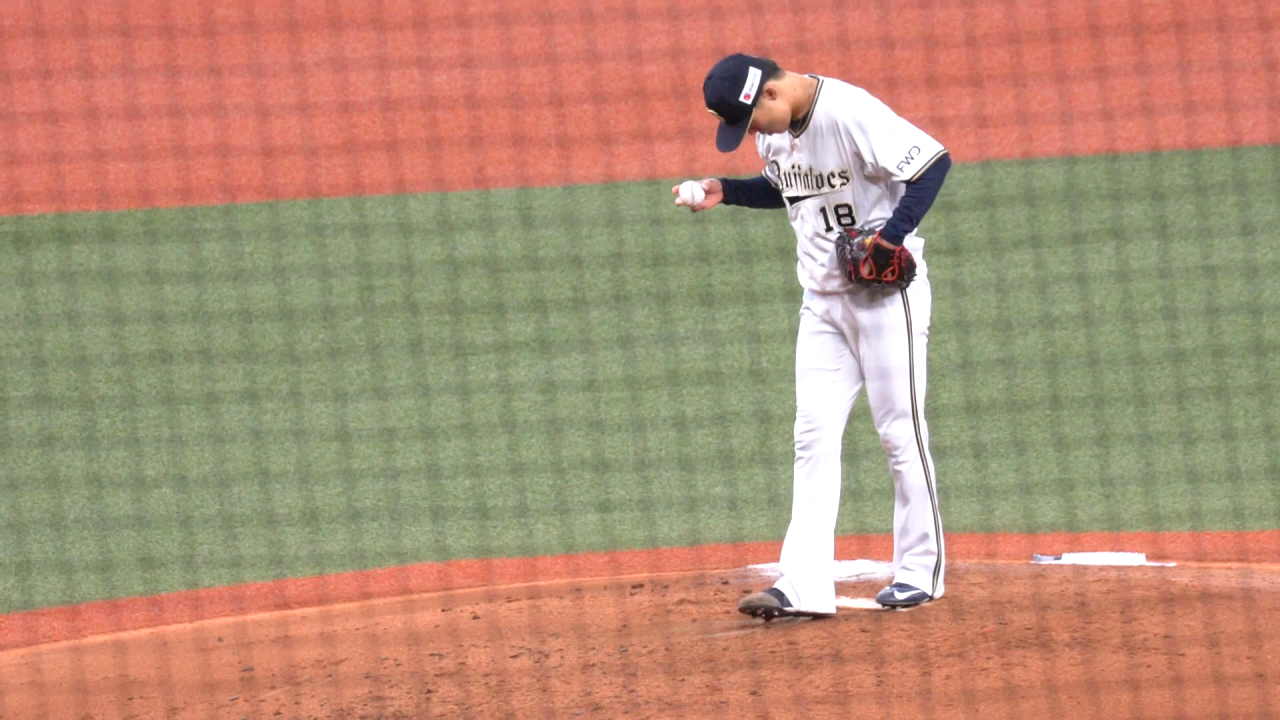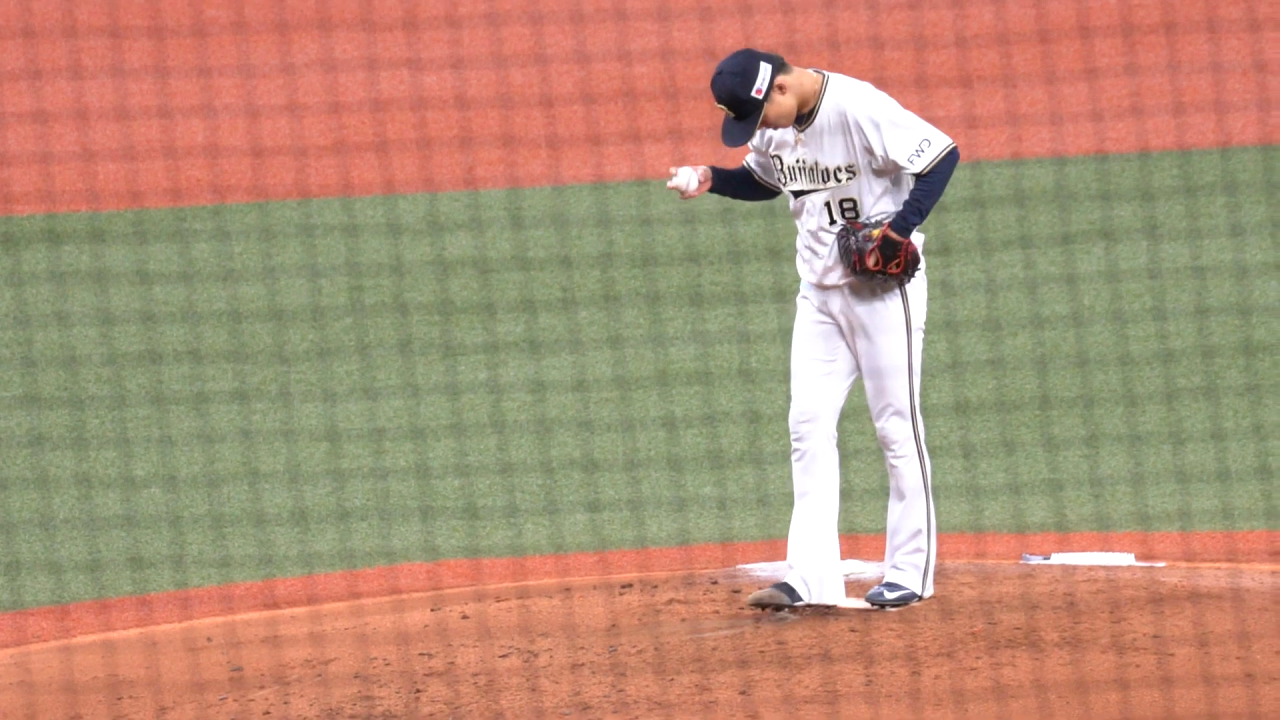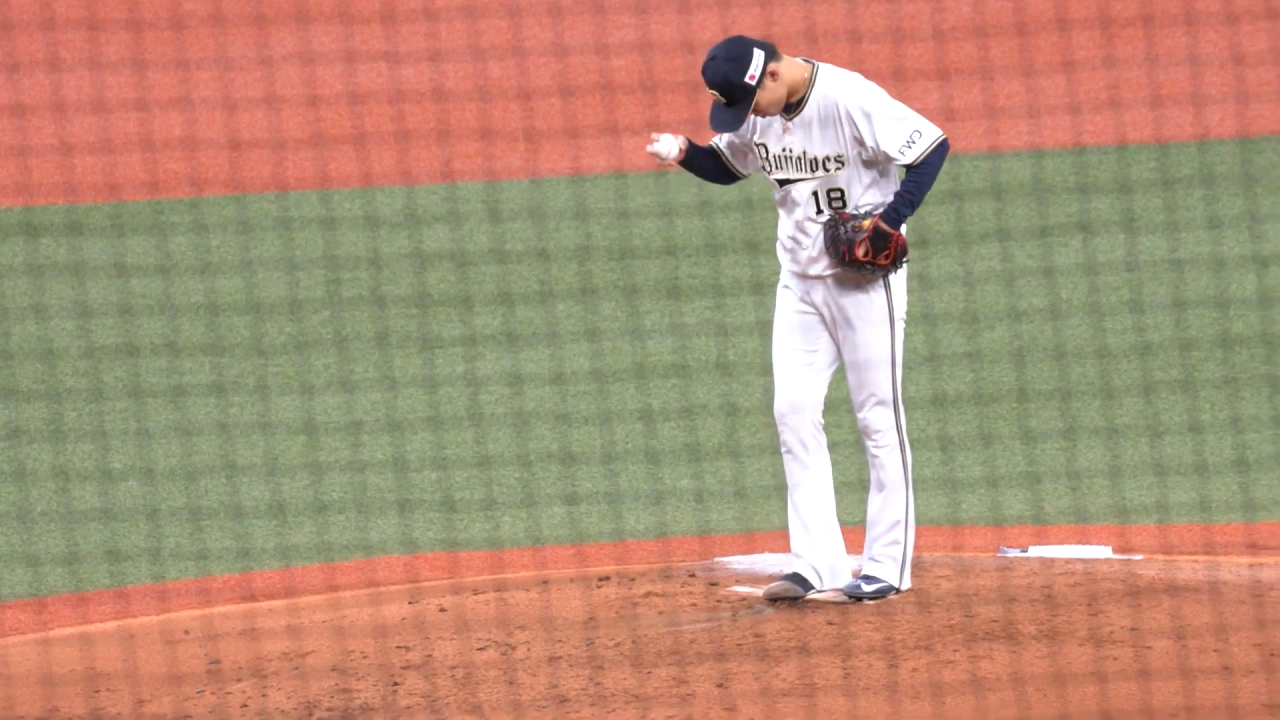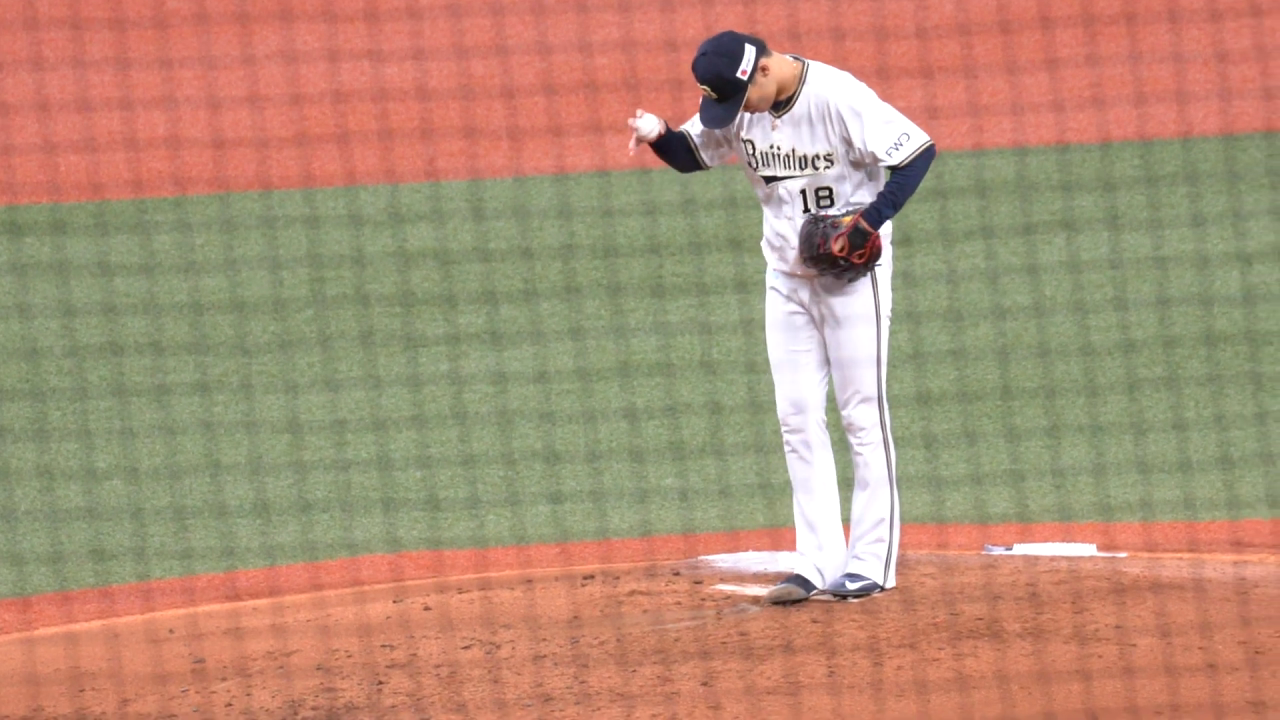
dt=0.4s
person 1, frame 1
left shoulder: (849, 112)
right shoulder: (773, 128)
left elbow: (934, 161)
left wrist: (893, 235)
right wrist: (725, 191)
left hip: (885, 291)
right hip: (822, 297)
left knee: (899, 429)
right knee: (814, 434)
left ankle: (920, 571)
right ankle: (802, 584)
person 1, frame 2
left shoulder: (859, 107)
right shoulder: (769, 122)
left elbow: (943, 154)
left wrist: (900, 228)
right wrist: (711, 180)
left hip: (883, 287)
right hip: (819, 292)
left knee: (896, 425)
right knee: (809, 423)
left ankle: (910, 571)
right ankle: (811, 576)
person 1, frame 3
left shoulder: (849, 97)
right shoulder: (752, 108)
left elbow: (933, 145)
right elbow: (728, 166)
left wrist: (891, 220)
right wrist: (685, 153)
left hip: (866, 278)
right hip: (800, 281)
left knee: (878, 417)
right knee: (794, 413)
left ankle: (887, 565)
right ankle: (817, 563)
person 1, frame 4
left shoulder: (838, 96)
right shoulder: (736, 102)
left elbow: (919, 151)
right elbow: (693, 154)
left wrist: (871, 219)
right wrist: (658, 135)
left hip: (852, 274)
right hip: (787, 278)
left knee: (862, 415)
right knee: (799, 418)
left ankle: (871, 562)
right ankle: (819, 563)
